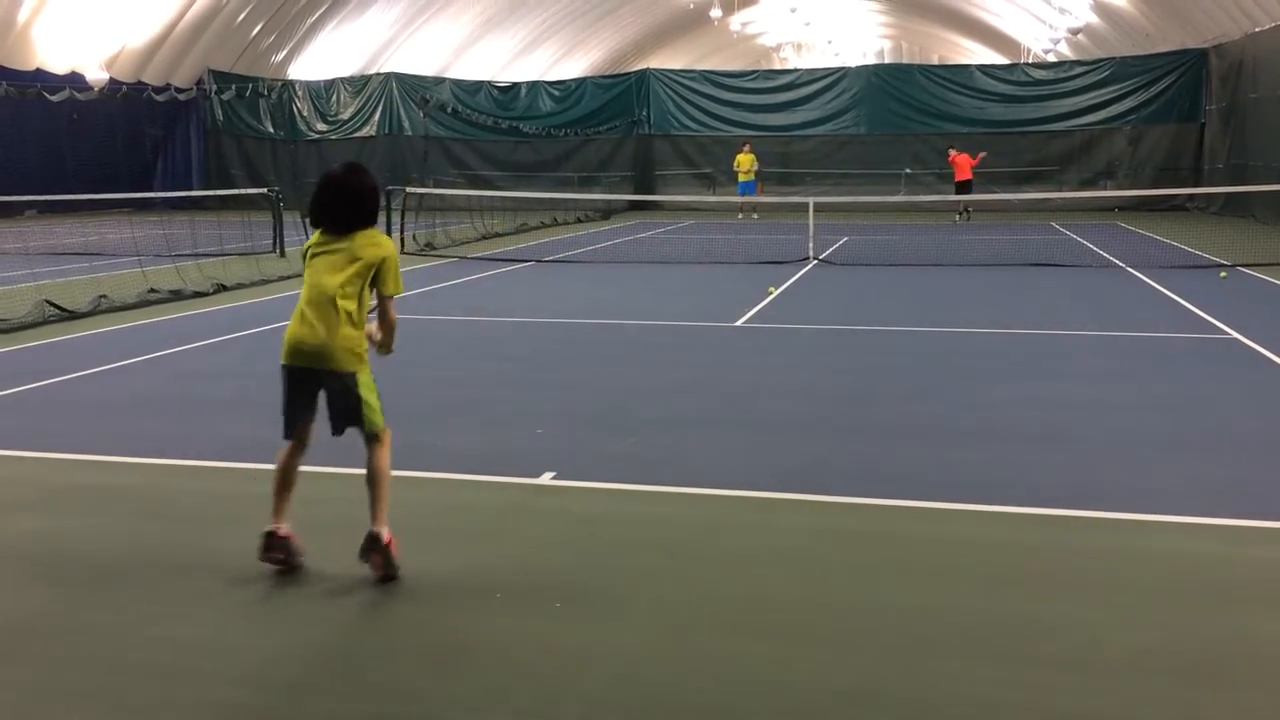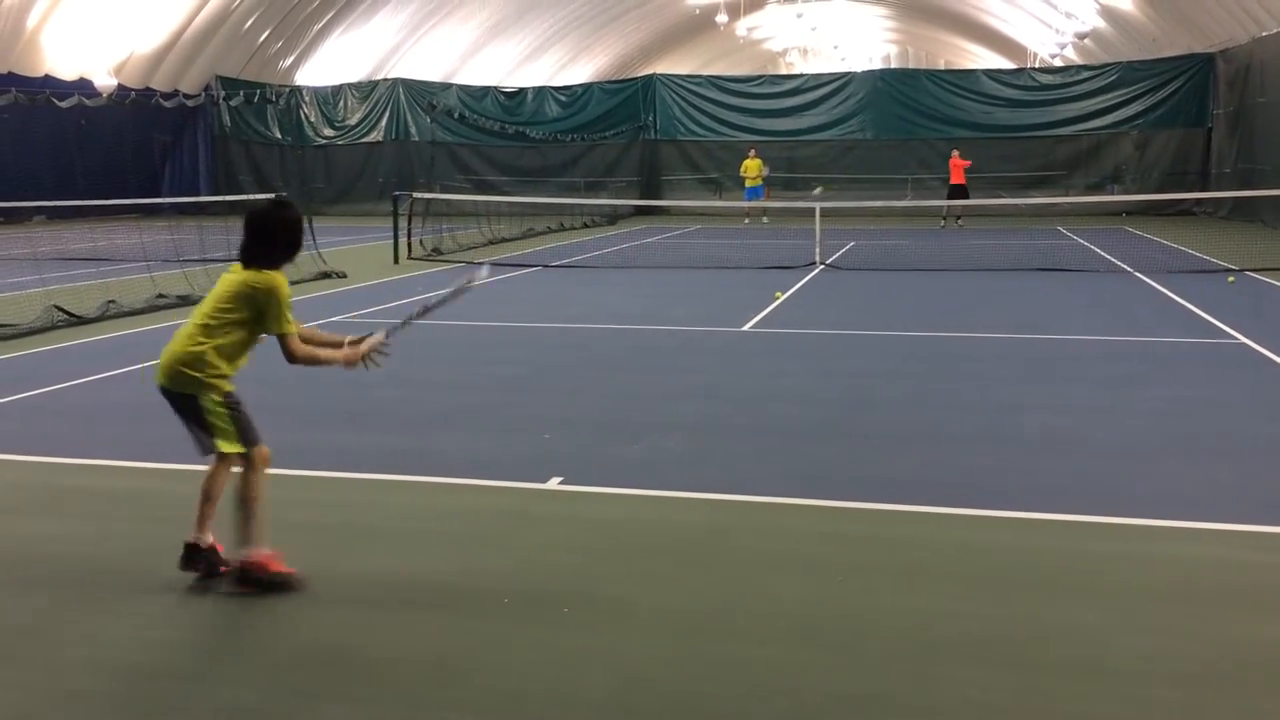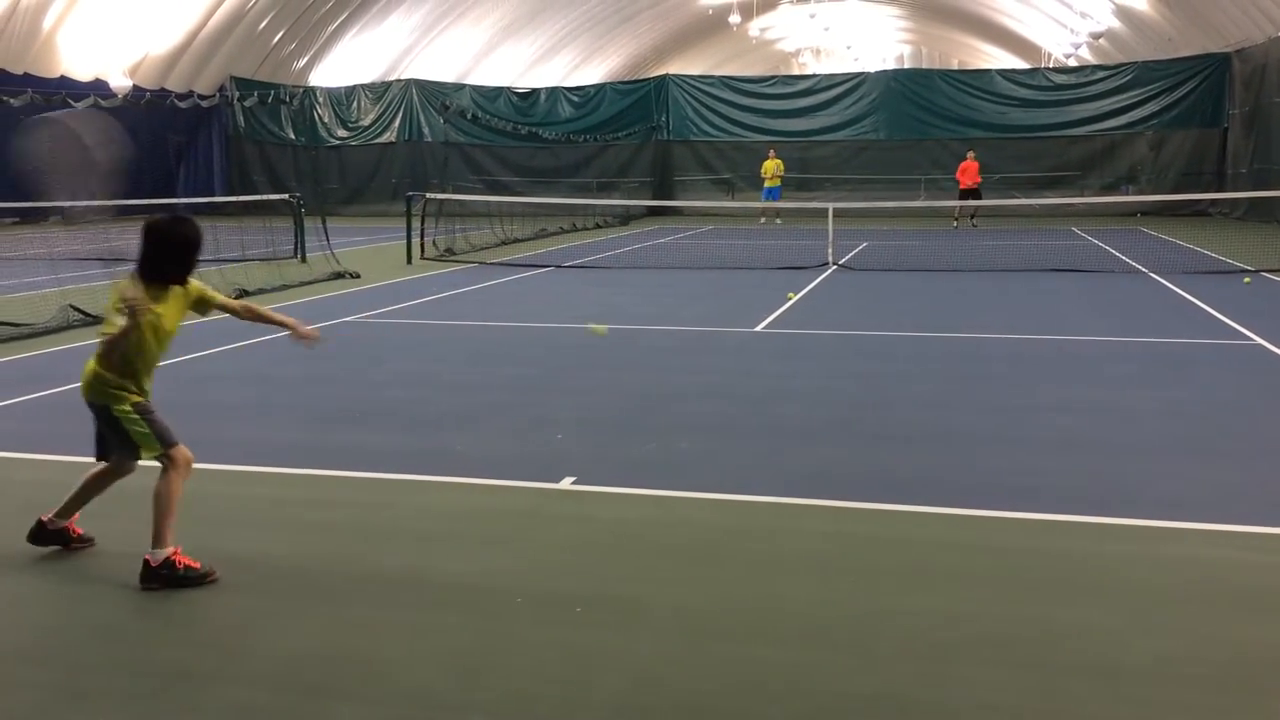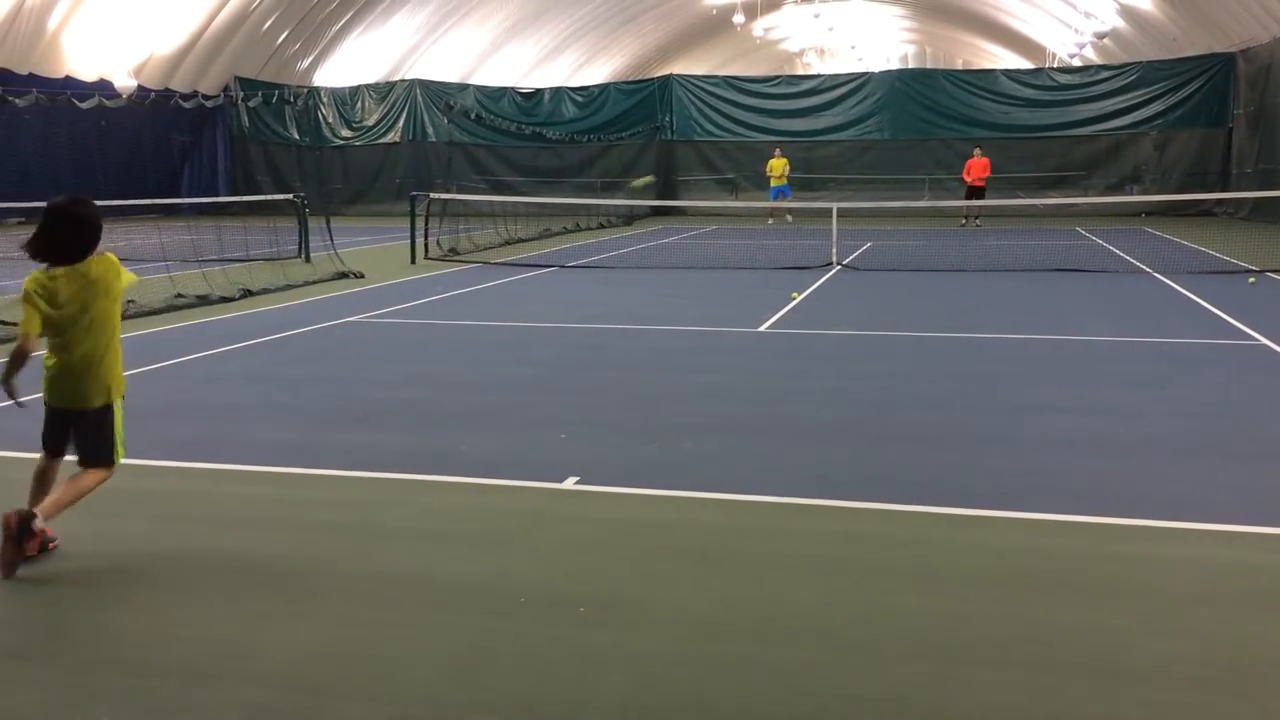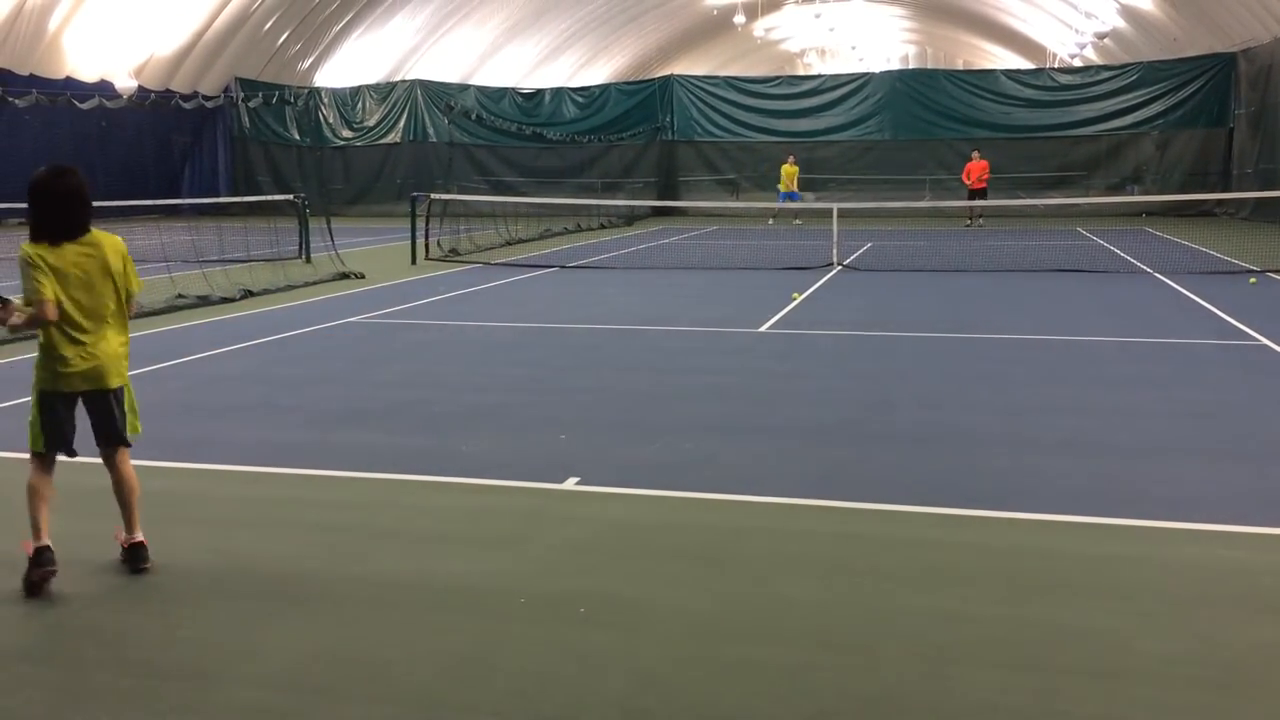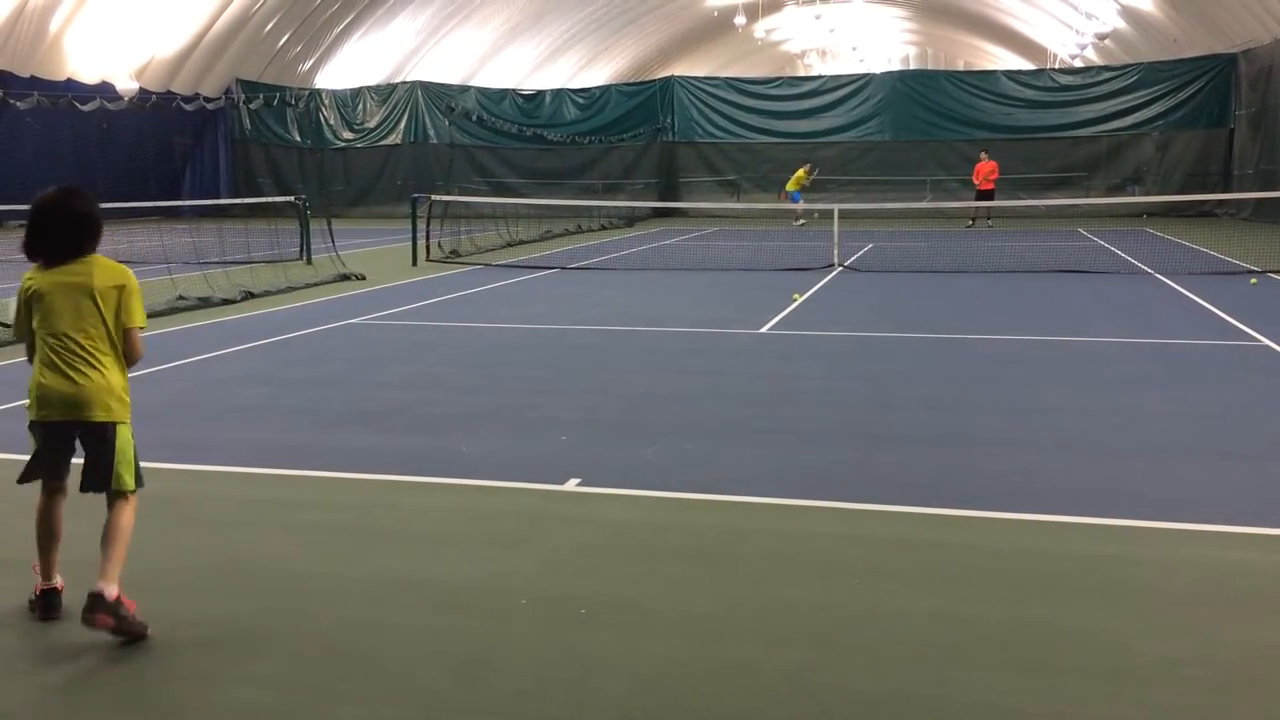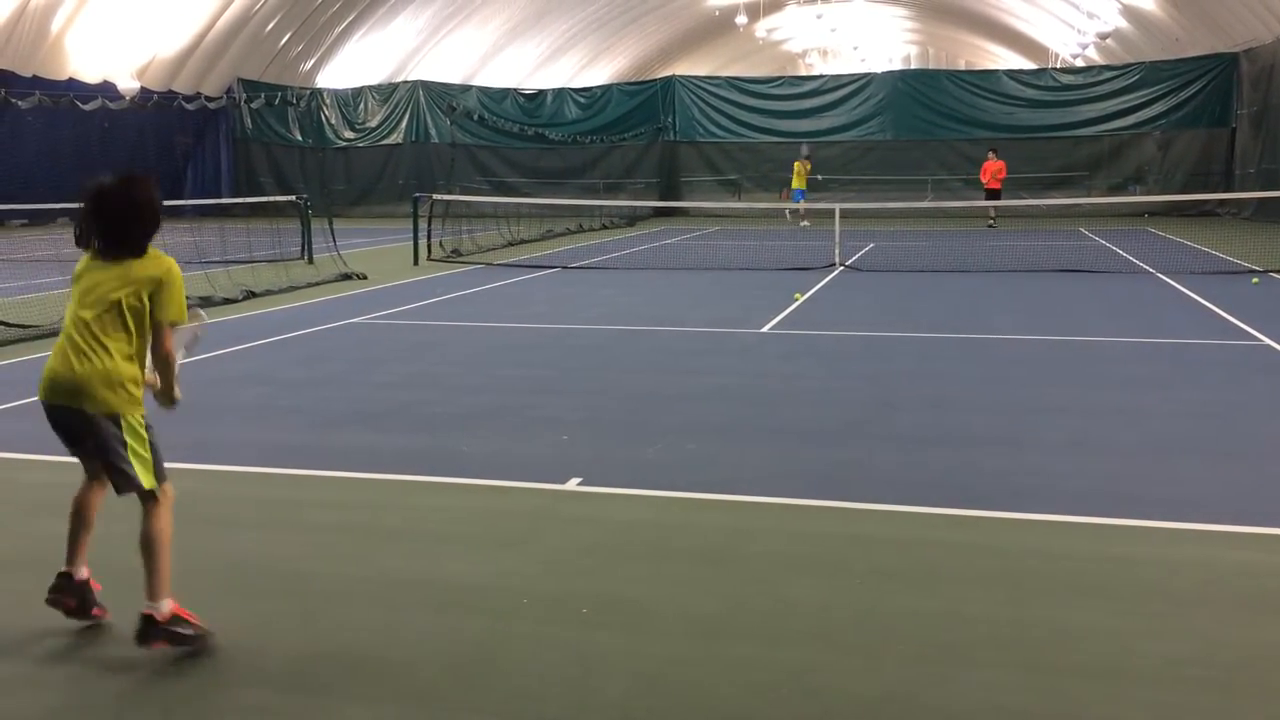
dt=0.4s
person 1, frame 1
left shoulder: (315, 244)
right shoulder: (382, 247)
right elbow: (388, 316)
right wrist: (386, 340)
left hip: (299, 348)
right hip: (341, 355)
left knee: (296, 441)
right knee: (379, 438)
left ankle: (276, 532)
right ankle: (377, 536)
person 1, frame 2
left shoulder: (242, 274)
right shoulder: (270, 283)
left elbow: (287, 330)
right elbow: (292, 351)
left wrist: (342, 341)
right wrist: (345, 358)
left hip: (176, 370)
right hip: (198, 374)
left knee: (227, 452)
right knee: (255, 457)
left ankle: (200, 544)
right ankle: (252, 558)
person 1, frame 3
left shoulder: (184, 289)
right shoulder: (129, 292)
left elbow: (239, 308)
right elbow: (109, 348)
left wrist: (290, 324)
right wrist: (129, 325)
left hip: (119, 389)
right hip: (113, 390)
left knee: (121, 463)
right knee: (178, 459)
left ankle: (53, 524)
right ankle: (161, 559)
person 1, frame 4
left shoulder: (36, 286)
right shoulder: (108, 268)
left hip: (61, 388)
right hip: (100, 389)
left knee: (52, 455)
right knee: (98, 468)
person 1, frame 5
right shoulder: (114, 247)
left elbow: (46, 315)
right elbow: (128, 308)
left hip: (58, 372)
right hip: (108, 369)
left knee: (42, 461)
right knee: (117, 455)
left ankle: (41, 549)
right ankle: (135, 541)
person 1, frame 6
left shoulder: (33, 281)
right shoulder: (119, 276)
left elbow: (31, 350)
right elbow: (134, 351)
left hip: (48, 400)
right hip: (103, 401)
left knee: (52, 490)
right knee: (122, 497)
left ankle: (48, 588)
right ankle: (105, 595)
person 1, frame 7
left shoulder: (86, 265)
right shoulder: (162, 270)
right elbow: (163, 349)
left wrist: (140, 377)
right wrist: (167, 389)
left hip: (58, 387)
right hip: (107, 393)
left knee: (97, 473)
right knee: (157, 496)
left ankle: (73, 577)
right ankle: (159, 612)
